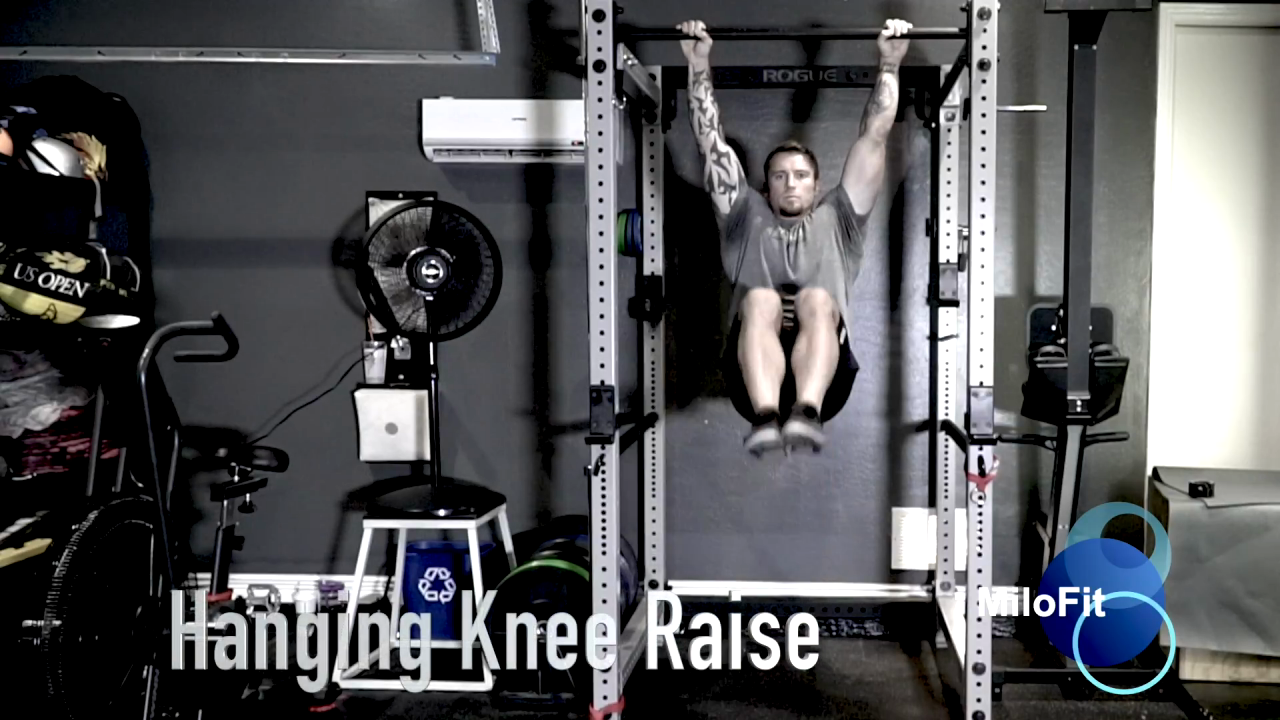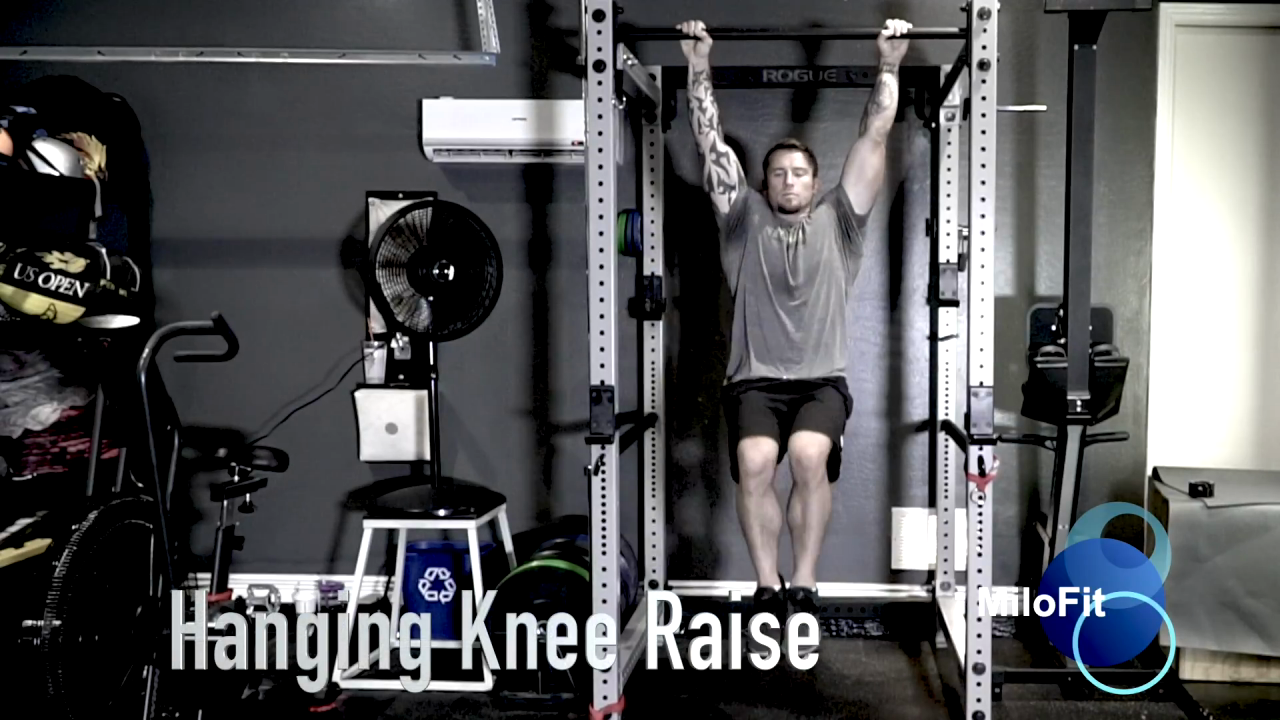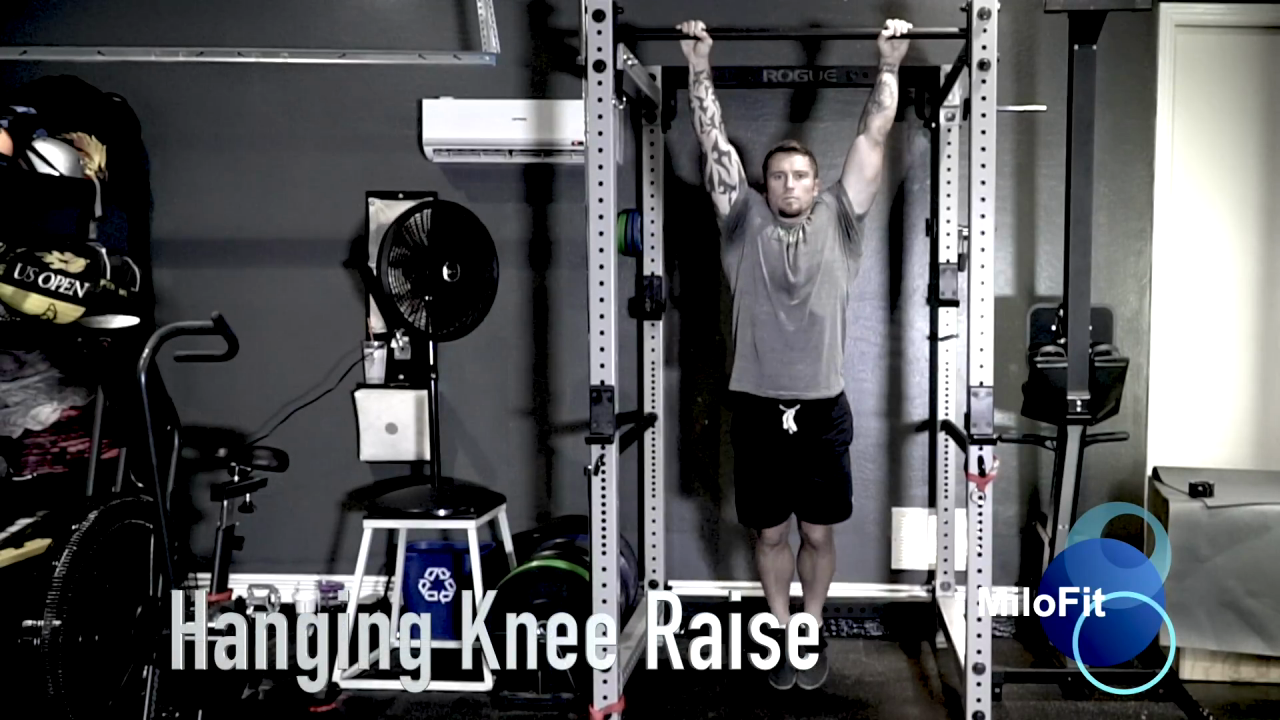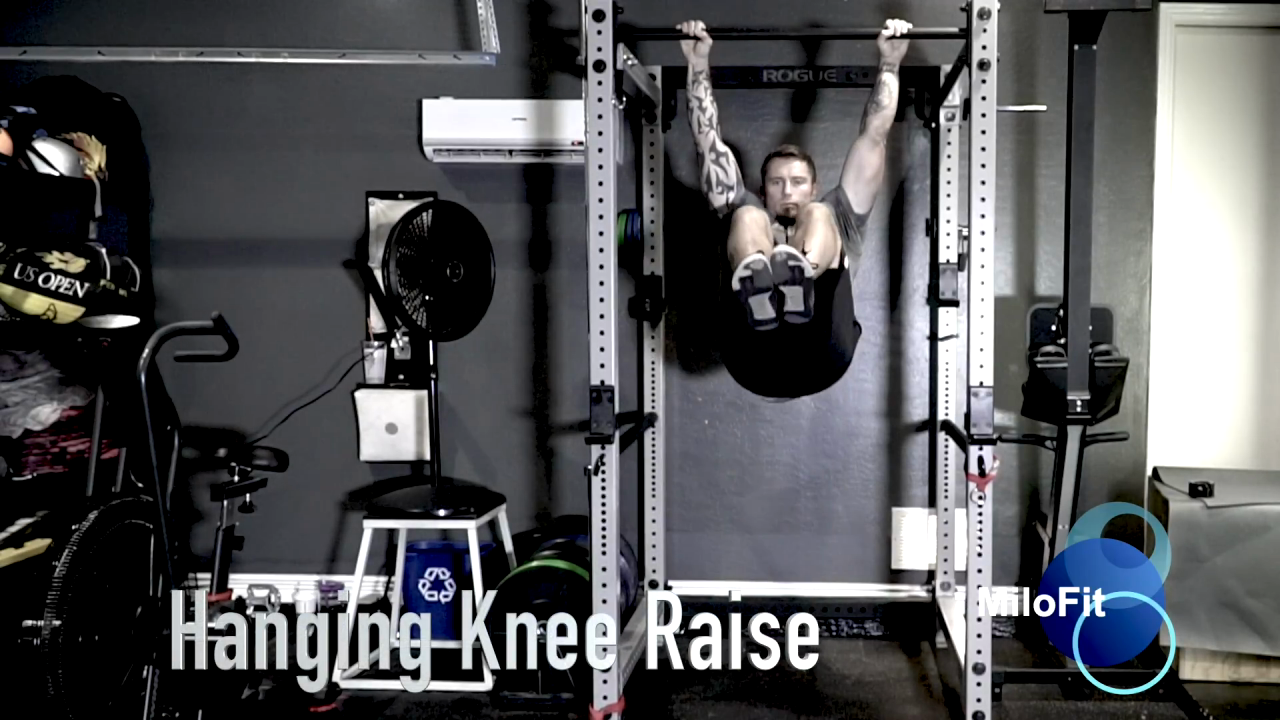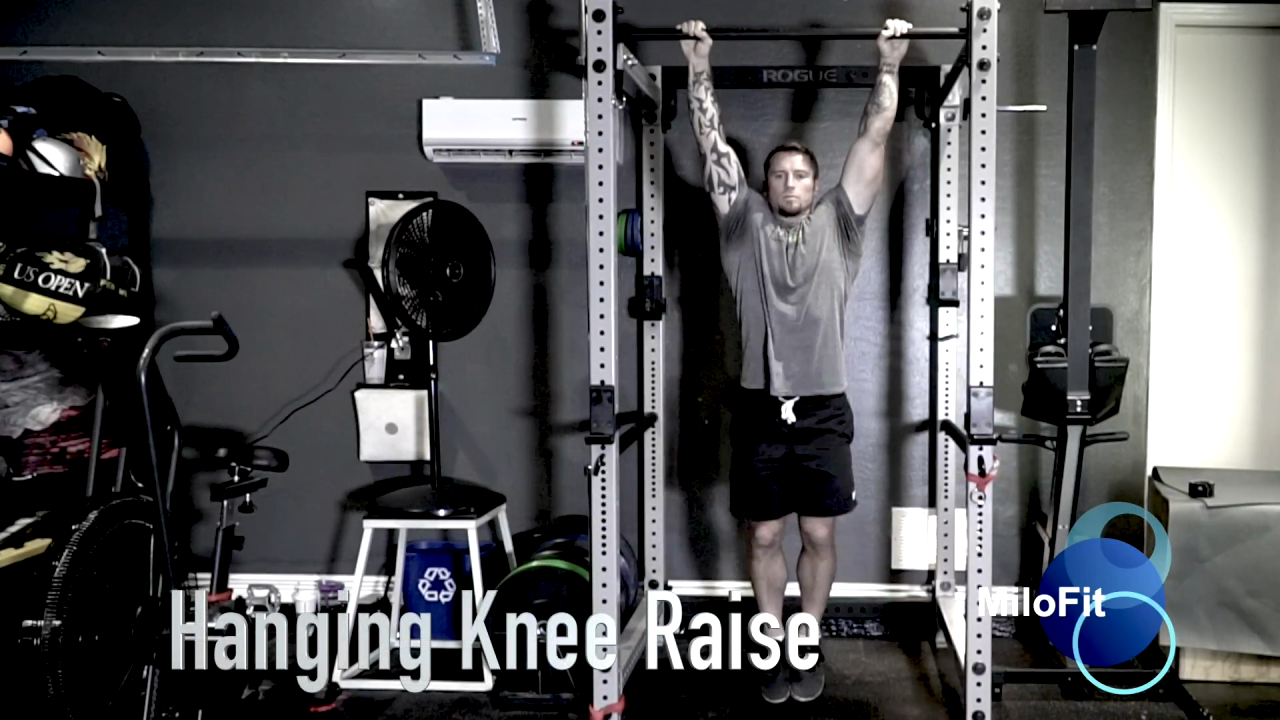
dt=1s
person 1, frame 1
left shoulder: (836, 218)
right shoulder: (746, 215)
left elbow: (874, 139)
right elbow: (712, 145)
left wrist: (889, 66)
right wrist: (698, 67)
left hip: (822, 335)
left knee: (816, 304)
right knee: (760, 304)
left ankle: (805, 416)
right ankle: (768, 419)
person 1, frame 2
left shoulder: (838, 218)
right shoulder: (743, 219)
left elbow: (873, 138)
right elbow: (711, 144)
left wrist: (889, 65)
right wrist: (699, 67)
left hip: (821, 385)
right hip: (754, 383)
left knee: (809, 455)
right knee: (754, 460)
left ankle: (802, 590)
right ankle: (768, 590)
person 1, frame 3
left shoulder: (838, 218)
right shoulder: (744, 219)
left elbow: (872, 139)
right elbow: (714, 144)
left wrist: (889, 64)
right wrist: (699, 67)
left hip: (823, 410)
right hip: (758, 410)
left knee: (818, 534)
right knee: (770, 534)
left ankle: (812, 630)
right ankle: (781, 631)
person 1, frame 4
left shoulder: (837, 213)
right shoulder: (748, 207)
left elbow: (874, 136)
right elbow: (709, 142)
left wrist: (889, 63)
right wrist: (698, 65)
left hip: (821, 350)
right hip: (756, 353)
left knee: (817, 215)
right knee: (746, 218)
left ankle: (800, 272)
right ankle: (758, 286)
person 1, frame 5
left shoulder: (839, 218)
right shoulder: (744, 219)
left elbow: (873, 138)
right elbow: (712, 143)
left wrist: (888, 65)
right wrist: (699, 67)
left hip: (823, 409)
right hip: (759, 408)
left knee: (819, 536)
right knee: (764, 537)
left ankle: (808, 645)
right ankle: (774, 644)
